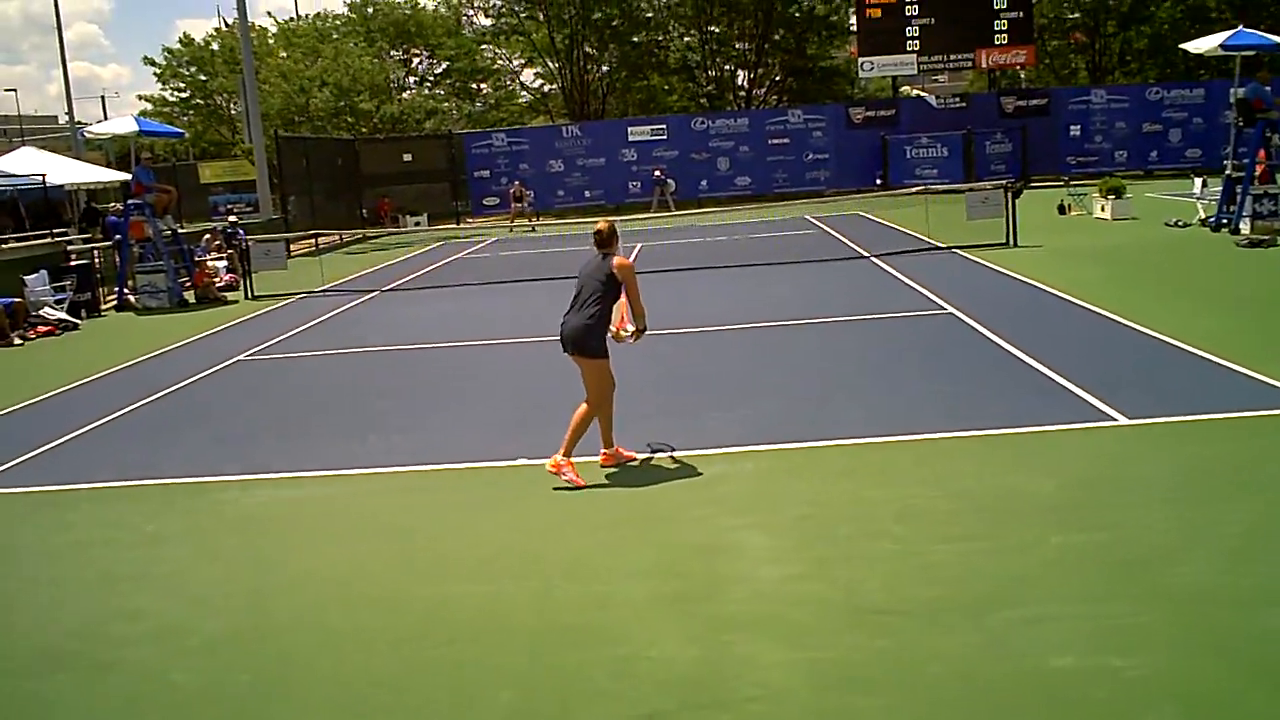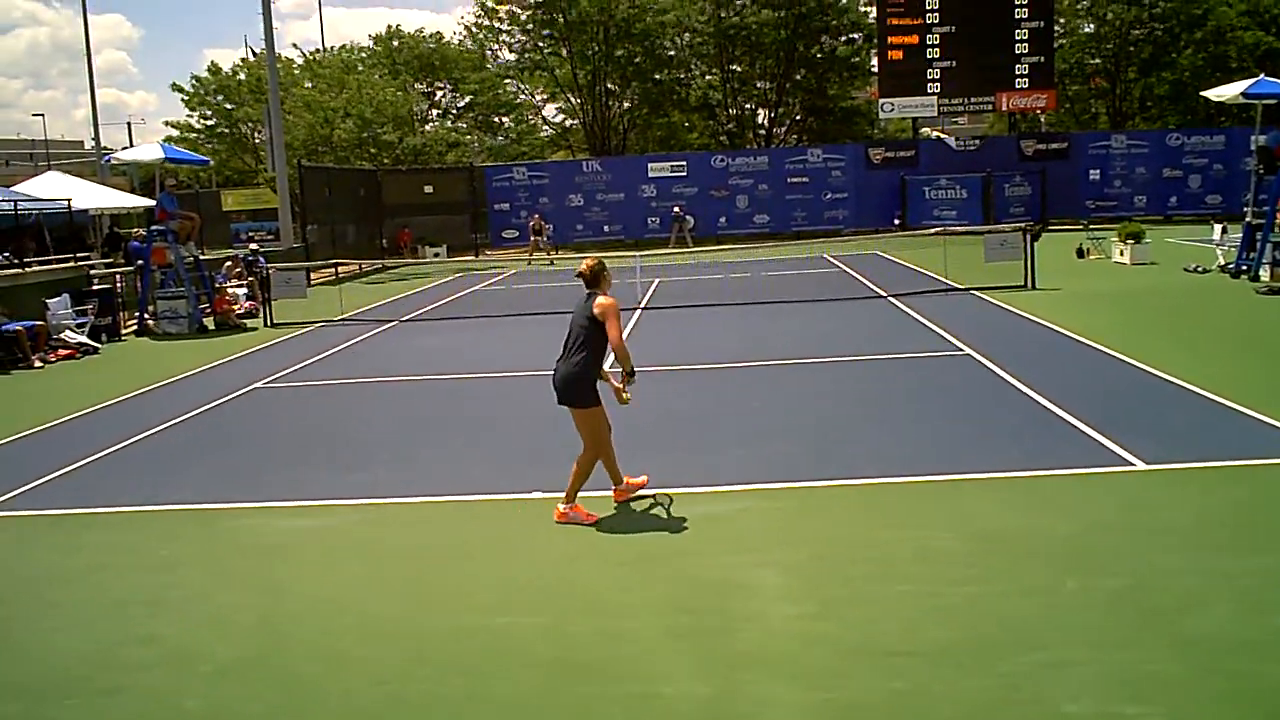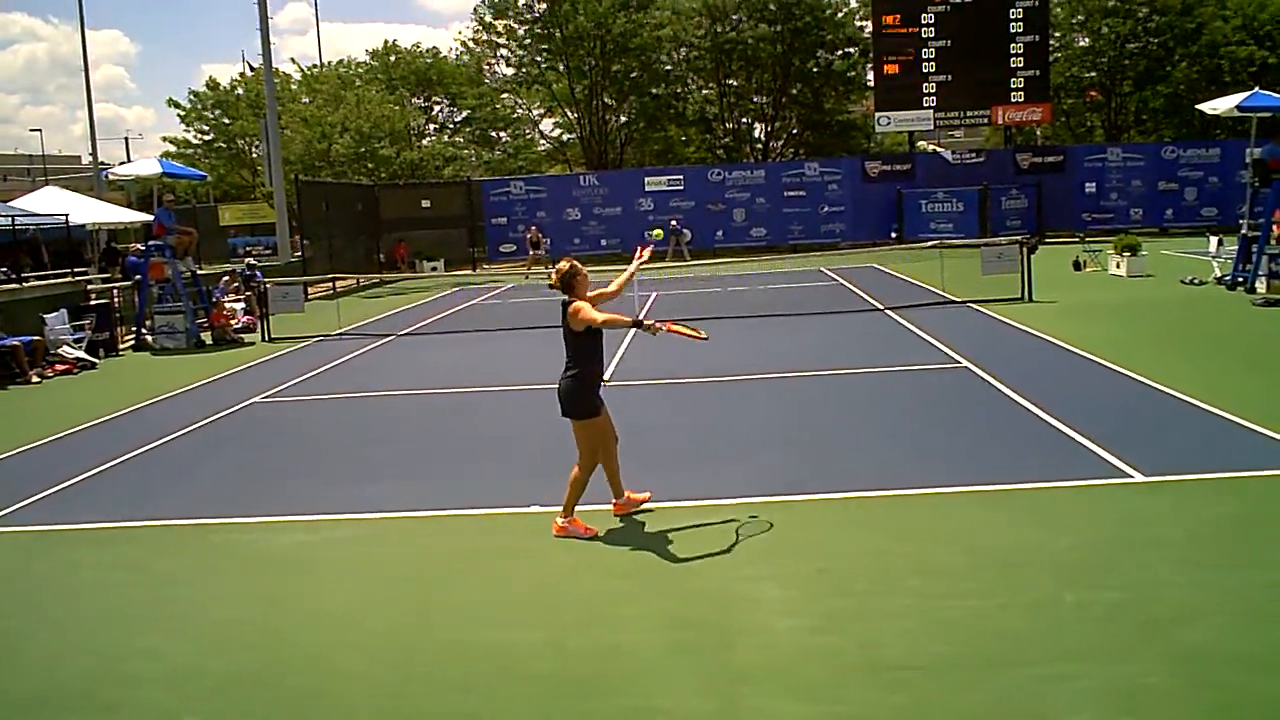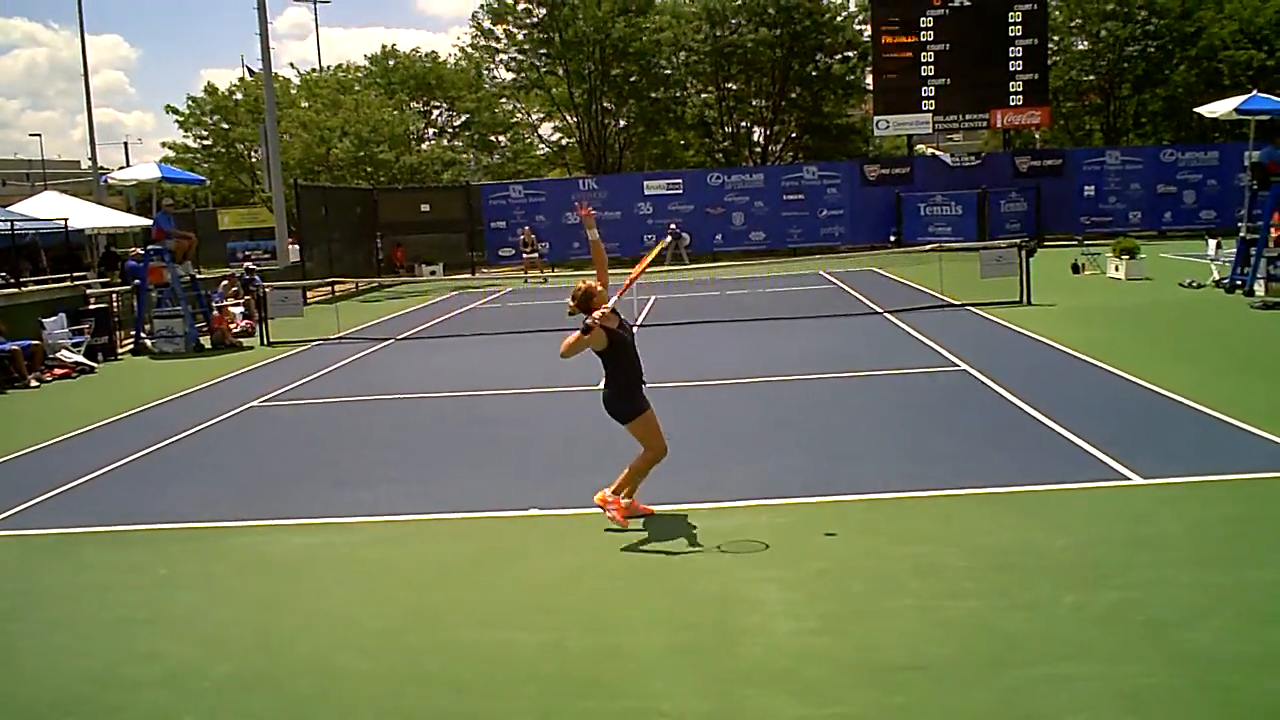
dt=0.5s
person 1, frame 1
left shoulder: (588, 265)
right shoulder: (622, 264)
right elbow: (636, 306)
left wrist: (609, 329)
right wrist: (640, 329)
left hip: (570, 329)
right hip: (587, 334)
left knee: (607, 388)
right knee: (594, 400)
left ankle: (610, 450)
right ankle: (561, 459)
person 1, frame 2
left shoulder: (585, 304)
right shoulder: (607, 303)
right elbow: (617, 345)
left wrist: (612, 383)
right wrist: (630, 372)
left hip: (566, 375)
right hip: (577, 381)
left knee: (603, 433)
right knee: (594, 447)
left ankle: (620, 485)
right ankle: (566, 506)
person 1, frame 3
left shoulder: (582, 303)
right shoulder: (578, 306)
left elbow: (613, 291)
right elbow: (603, 320)
left wrist: (636, 264)
right wrist: (639, 323)
left hip: (585, 390)
right hip: (578, 393)
left knee: (608, 443)
right knee: (589, 457)
left ankle: (620, 499)
right ankle: (565, 521)
person 1, frame 4
left shoulder: (607, 311)
right shoulder: (596, 331)
left elbow: (601, 263)
right elbow: (564, 351)
left wrist: (591, 229)
right wrist: (588, 328)
left hip: (630, 393)
right hip: (622, 398)
left knee: (654, 445)
right knee: (657, 449)
left ankle: (625, 501)
right ankle: (610, 495)
